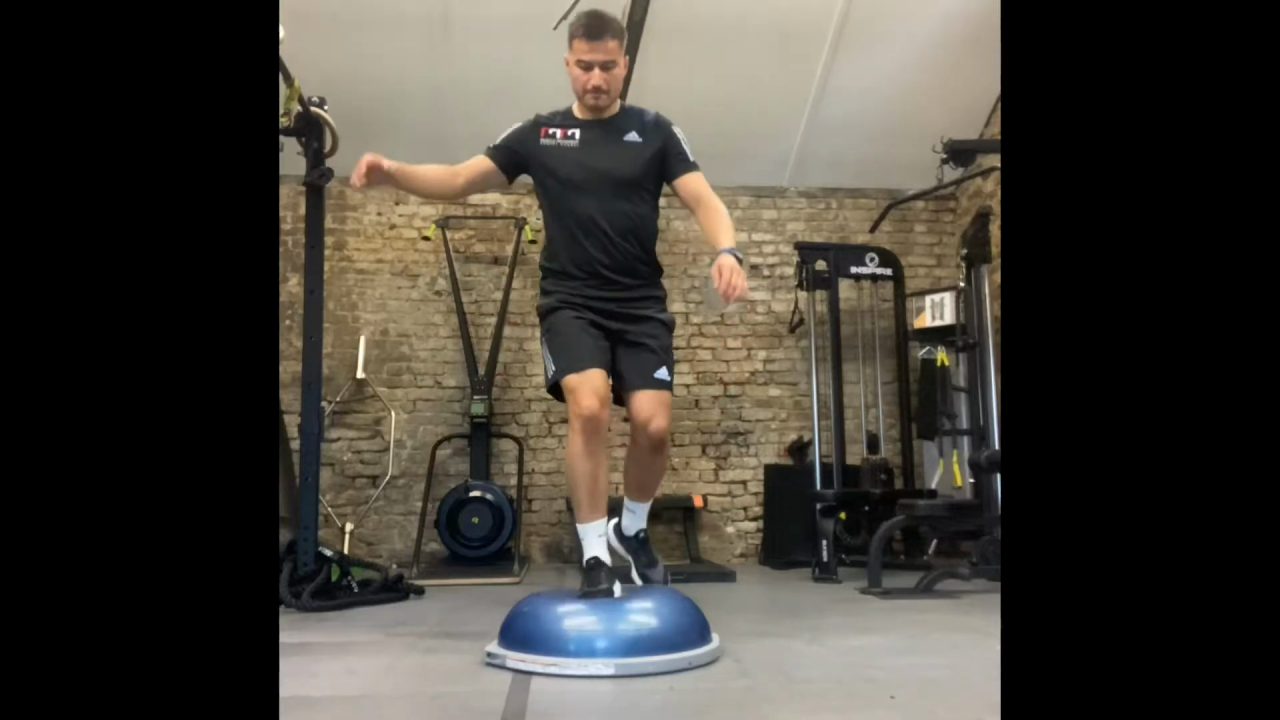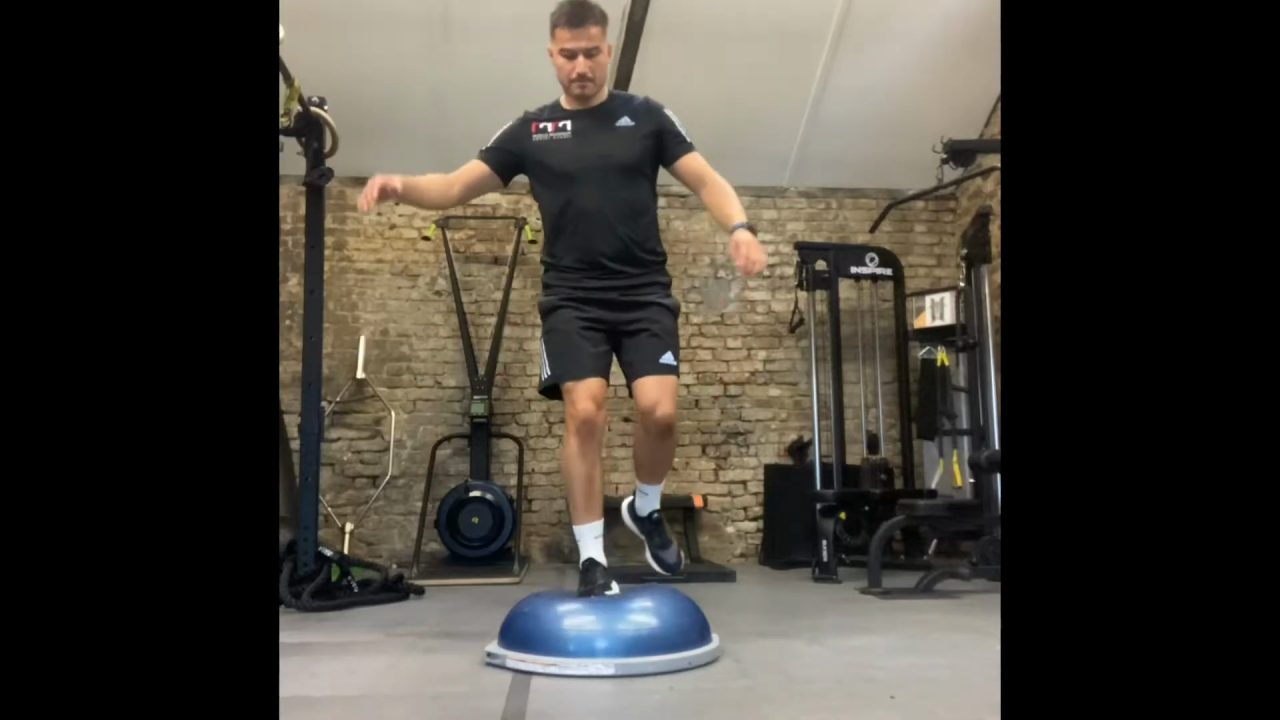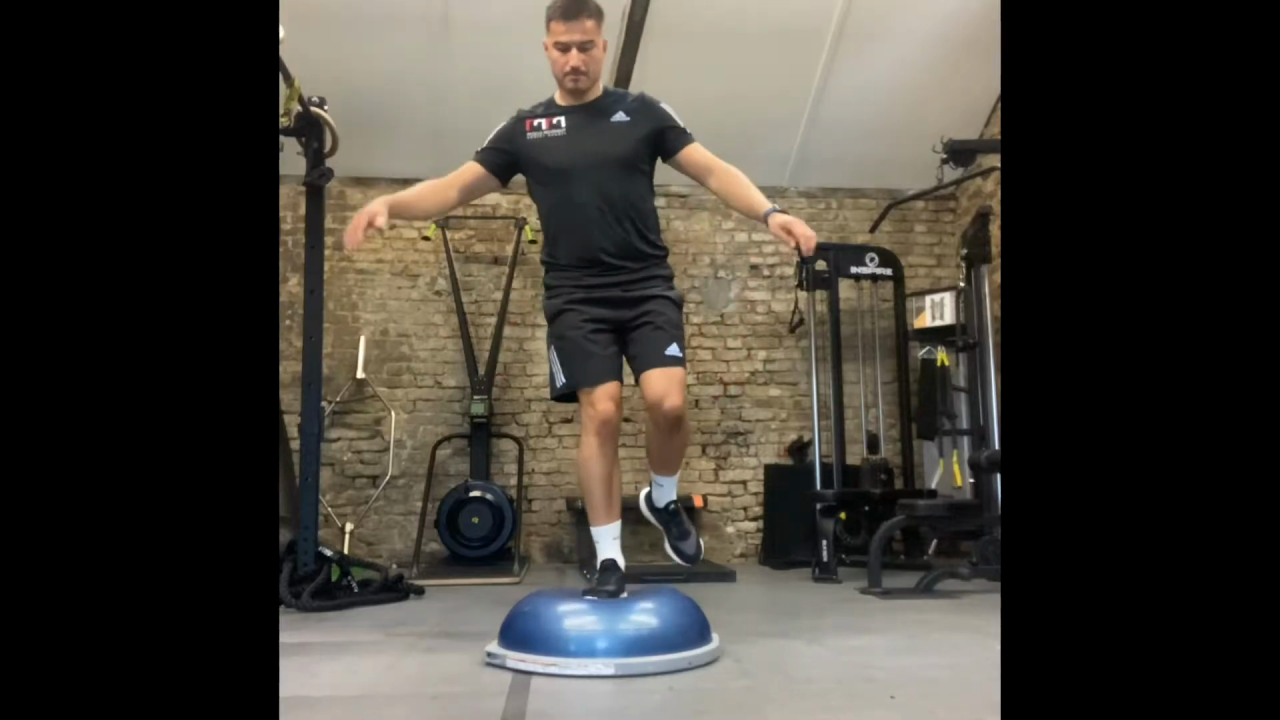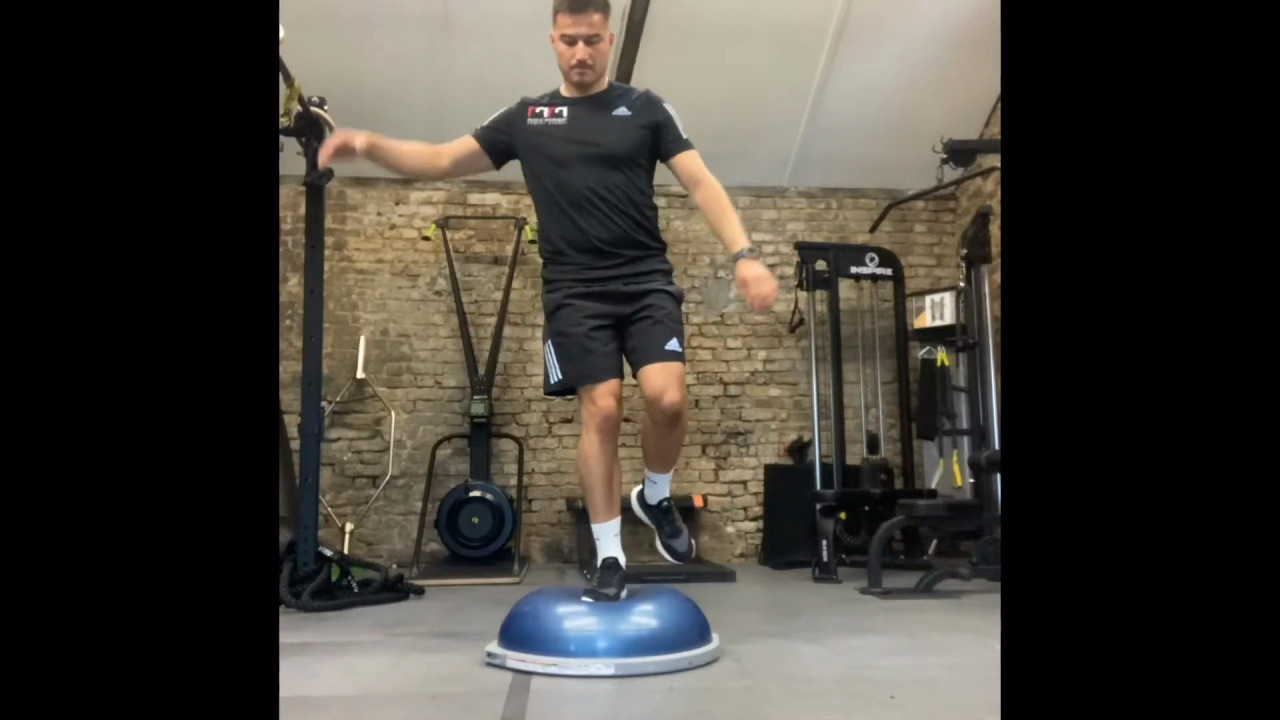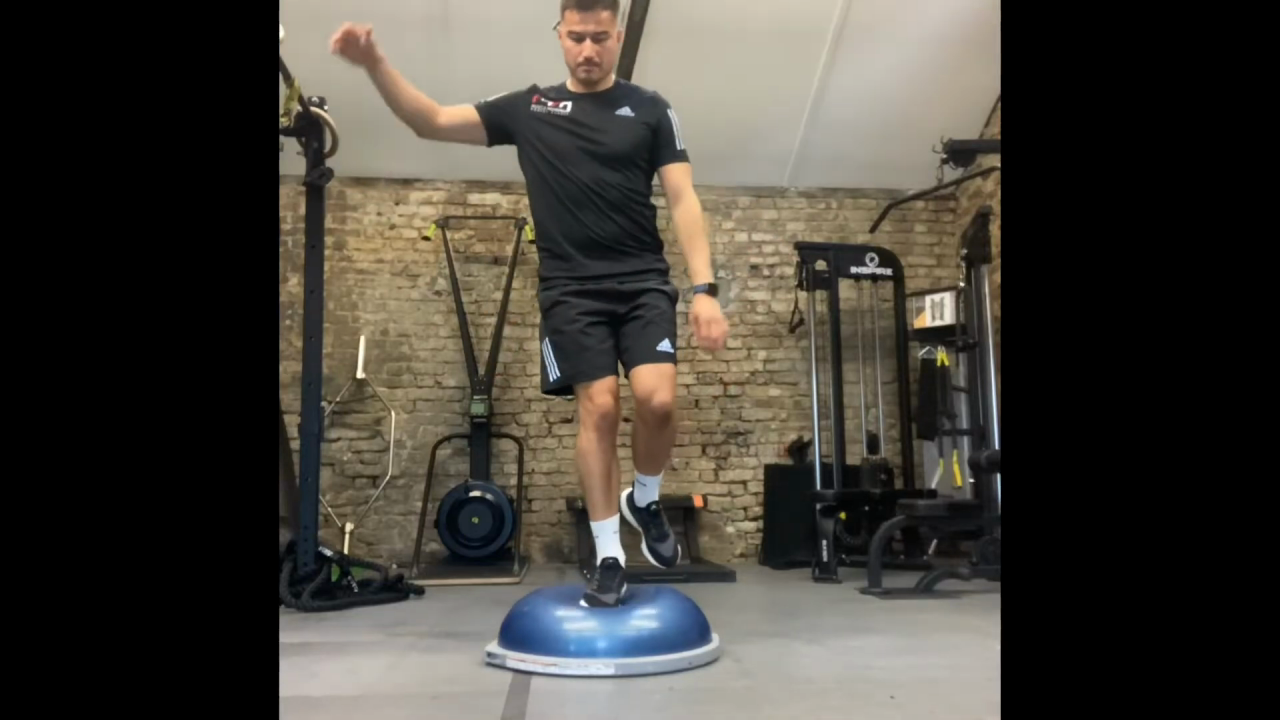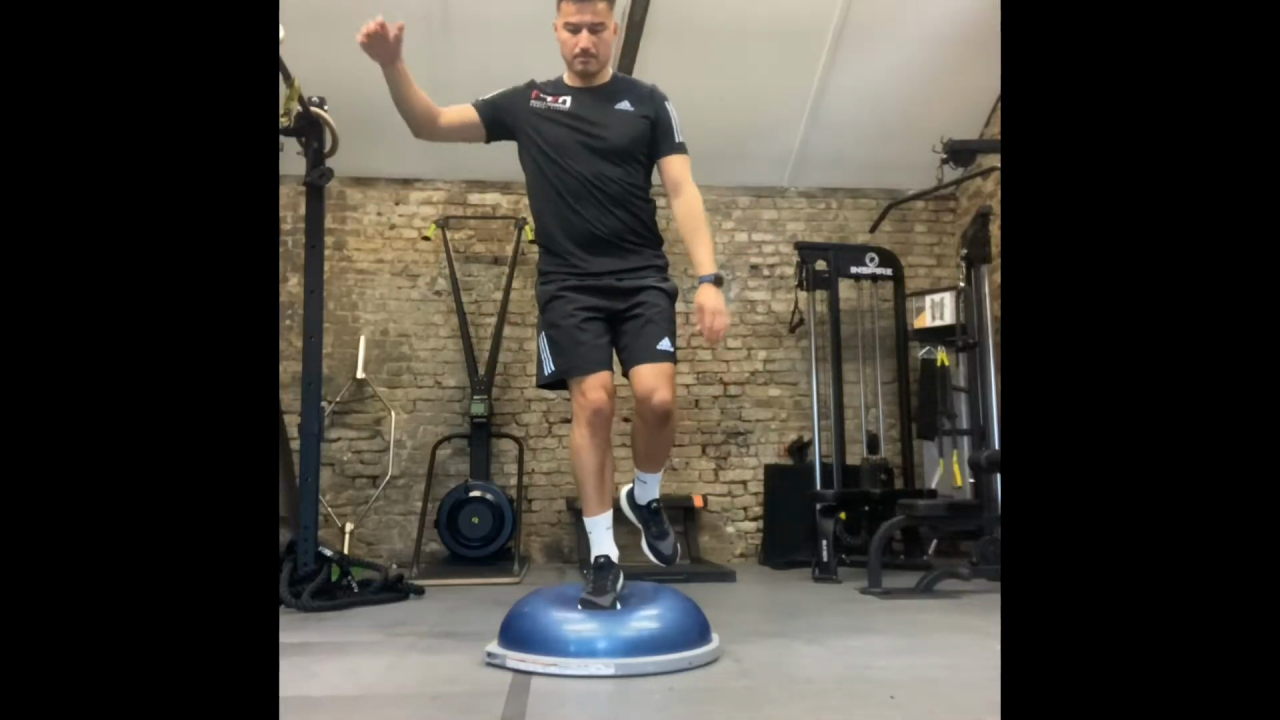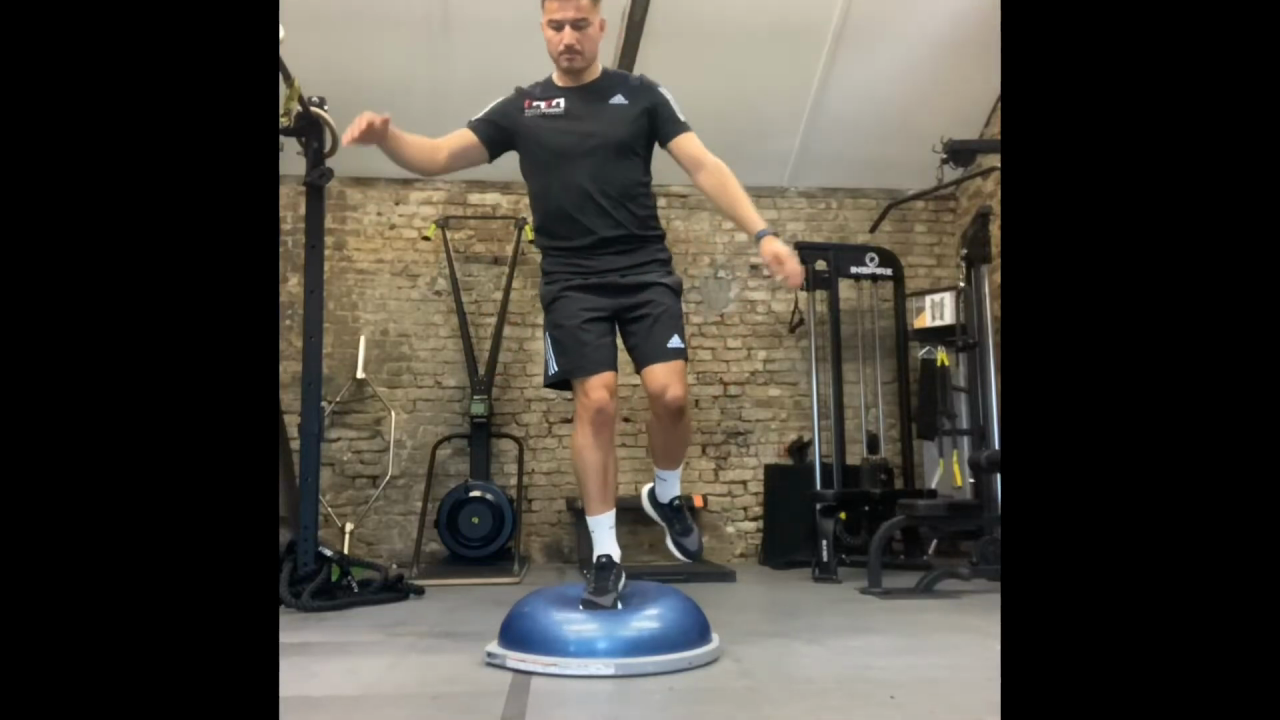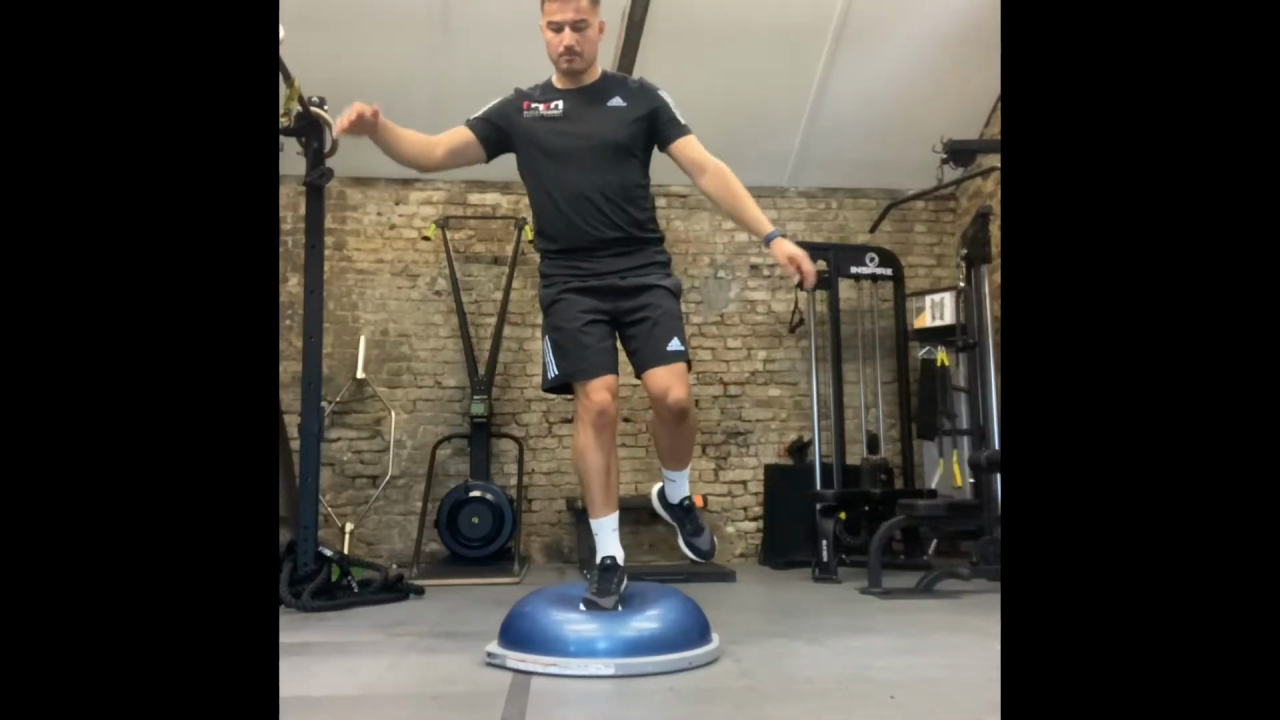
dt=0.2s
person 1, frame 1
left shoulder: (655, 131)
right shoulder: (538, 133)
left elbow: (704, 201)
right elbow: (457, 180)
left wrist: (726, 253)
right wrist: (394, 171)
left hip: (640, 302)
right hip: (570, 301)
left knee: (653, 423)
right knee: (588, 411)
left ankle: (634, 528)
right ankle: (596, 558)
person 1, frame 2
left shoulder: (645, 116)
right shoulder: (529, 130)
left elbow: (704, 180)
right elbow: (456, 185)
left wrist: (738, 227)
right wrist: (399, 186)
left hip: (643, 291)
right hip: (571, 296)
left knee: (659, 409)
right knee: (584, 412)
left ankle: (644, 509)
right ankle: (592, 557)
person 1, frame 3
left shoulder: (642, 111)
right shoulder: (525, 129)
left elbow: (712, 170)
right elbow: (454, 191)
left wrist: (771, 213)
right wrist: (389, 204)
left hip: (648, 286)
right hip: (578, 296)
left knee: (669, 401)
right knee: (601, 414)
left ankle: (663, 501)
right ankle: (608, 558)
person 1, frame 4
left shoulder: (646, 108)
right shoulder: (526, 118)
left elbow: (700, 183)
right elbow: (441, 161)
left wrist: (744, 255)
right wrist: (371, 145)
left hip: (646, 280)
right hip: (575, 288)
left knee: (667, 397)
right knee: (601, 410)
left ankle: (657, 498)
right ankle: (609, 556)
person 1, frame 5
left shoulder: (650, 109)
right shoulder: (527, 108)
left elbow: (683, 200)
right elbow: (429, 122)
left wrist: (705, 288)
right wrist: (374, 62)
left hip: (642, 280)
right hip: (571, 286)
left knee: (657, 400)
right knee: (598, 407)
left ankle: (645, 501)
right ankle: (609, 558)
person 1, frame 6
left shoulder: (648, 102)
right shoulder: (527, 101)
left elbow: (682, 192)
right elbow: (430, 121)
left wrist: (707, 279)
right wrist: (392, 61)
left hip: (640, 274)
right hip: (569, 281)
left knee: (657, 397)
right knee: (591, 402)
left ankle: (645, 498)
right ankle: (603, 555)
person 1, frame 7
left shoulder: (642, 95)
right shoulder: (521, 108)
left elbow: (704, 167)
right elbow: (436, 156)
left wrist: (763, 234)
right wrist: (385, 137)
left hip: (643, 269)
right hip: (572, 280)
left knee: (669, 394)
right knee: (595, 402)
left ankle: (665, 496)
right ankle: (606, 556)
person 1, frame 8
left shoulder: (641, 97)
right shoulder: (519, 110)
left elbow: (705, 169)
right elbow: (433, 154)
left wrist: (771, 235)
right wrist: (376, 128)
left hip: (644, 272)
right hip: (572, 283)
left knee: (673, 396)
right knee: (597, 406)
left ankle: (674, 496)
right ankle: (609, 557)
